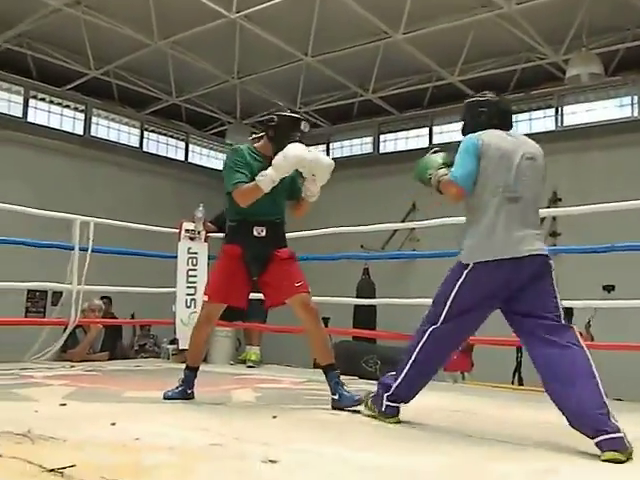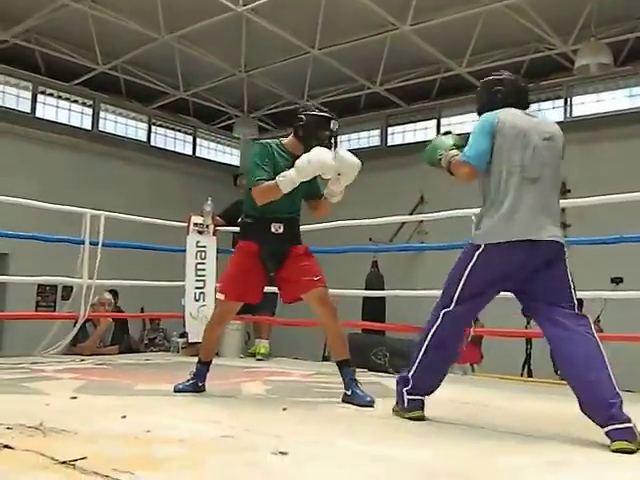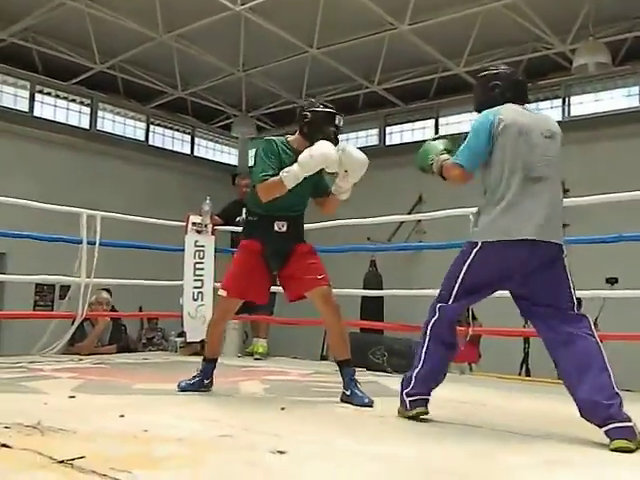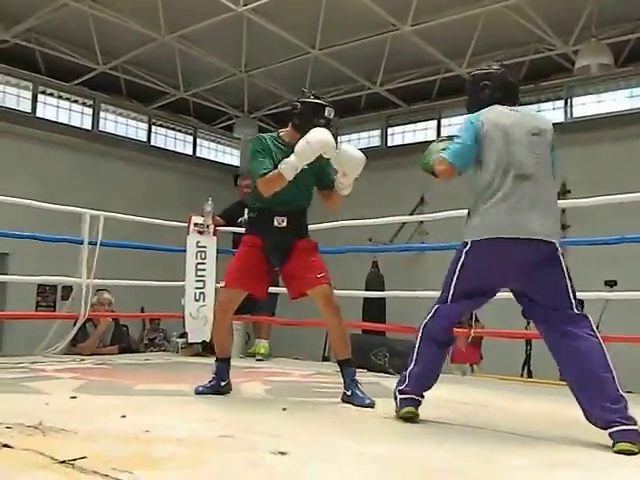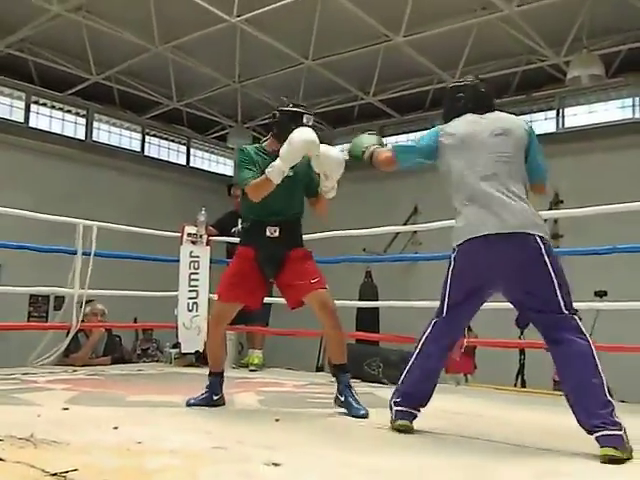
dt=0.1s
person 1, frame 1
left shoulder: (476, 142)
right shoulder: (534, 149)
left elbow: (457, 190)
left wrist: (436, 173)
left hip: (484, 259)
right hip: (532, 257)
left knee: (437, 330)
right knee: (556, 339)
left ankle: (388, 399)
right ankle: (605, 430)
person 1, frame 2
left shoulder: (492, 121)
right shoulder: (553, 131)
left elbow: (466, 171)
left wrist: (445, 156)
left hip: (497, 240)
right hip: (546, 241)
left knee: (450, 314)
right knee: (568, 326)
left ankle: (413, 394)
person 1, frame 3
left shoulder: (491, 118)
right shoulder: (552, 127)
left elbow: (459, 173)
left wrist: (436, 160)
left hip: (495, 239)
right hip: (546, 242)
left knee: (445, 310)
right knee: (568, 327)
left ankle: (416, 394)
person 1, frame 4
left shoulder: (479, 121)
right shoulder: (542, 124)
left elbow: (444, 169)
left wrist: (436, 152)
left hip: (488, 238)
right hip: (541, 240)
left knee: (445, 315)
right knee: (570, 327)
left ankle: (409, 394)
person 1, frame 5
left shoulder: (445, 133)
right shoulder: (519, 127)
left elbow: (388, 160)
right elbow: (539, 186)
left wrist: (368, 149)
left hip: (474, 242)
right hip: (524, 238)
left knee: (444, 328)
right knee: (563, 330)
left ankle: (404, 406)
right ankle: (606, 429)
person 2, frame 1
left shoulder: (287, 162)
right shoulder: (239, 155)
left elbow: (298, 209)
right elbow: (242, 198)
left wrist: (313, 184)
right wrist: (274, 172)
left hip: (275, 247)
right hip: (238, 246)
left knee: (308, 312)
right knee: (207, 316)
left ankle: (336, 389)
right ankle: (187, 383)
person 2, frame 2
left shoulder: (309, 162)
right shoulder: (264, 150)
left elbow: (319, 209)
right elbow: (260, 196)
left wrist: (338, 184)
right wrist: (297, 174)
left hip: (291, 244)
right hip: (253, 242)
left knee: (326, 307)
right knee: (222, 314)
left ankle: (350, 384)
right ankle: (199, 375)
person 2, frame 3
left shoulder: (314, 161)
right shoulder: (270, 147)
left elbow: (327, 207)
right elbow: (264, 192)
left wrist: (346, 181)
right wrist: (300, 169)
left hip: (294, 242)
right hip: (257, 240)
left knee: (329, 306)
right knee: (223, 311)
left ankle: (350, 384)
right ankle: (205, 374)
person 2, frame 4
left shoulder: (319, 154)
right shoulder: (263, 143)
left elbow: (332, 201)
right elbow: (265, 187)
left wrist: (346, 177)
right wrist: (299, 157)
left hip: (297, 239)
right hip: (258, 237)
left knee: (329, 305)
right knee: (223, 305)
left ankle: (350, 383)
right ankle: (221, 376)
person 2, frame 5
left shoulder: (304, 161)
right shoulder: (248, 154)
left elbow: (320, 206)
right elbow: (254, 193)
left wrist: (330, 180)
right wrist: (284, 161)
left hip: (291, 248)
right hip: (252, 248)
left knee: (327, 310)
right knee: (217, 319)
left ankle: (345, 390)
right ankle: (214, 390)
person 3, frame 1
right shoulder: (226, 215)
right elbow: (209, 227)
left knee: (254, 313)
right knee: (229, 313)
left ankle: (254, 351)
right ankle: (248, 350)
person 3, frame 2
right shoulder: (235, 207)
right elbow: (218, 221)
left knee: (263, 306)
right knee: (241, 306)
left ankle: (264, 343)
right ankle: (257, 342)
person 3, frame 3
right shoulder: (233, 207)
right elbow: (216, 221)
left knee: (262, 305)
right knee: (240, 306)
left ankle: (261, 342)
right ankle: (255, 341)
person 3, frame 4
right shoulder: (235, 209)
right elbow: (217, 221)
left knee: (264, 307)
right knee: (242, 306)
left ankle: (263, 344)
right ankle: (257, 343)
person 3, frame 5
right shoulder: (228, 218)
right elbow: (211, 231)
left knee: (257, 317)
right knee: (237, 317)
left ankle: (257, 354)
right ankle: (251, 353)
